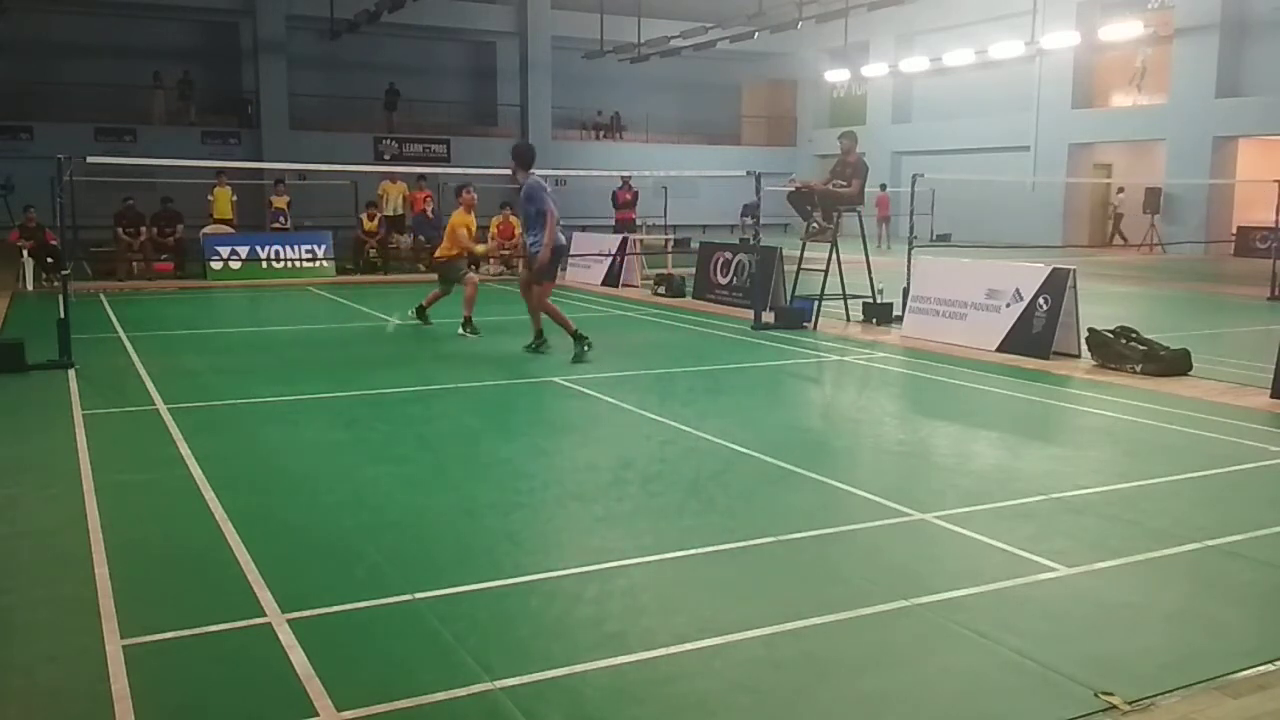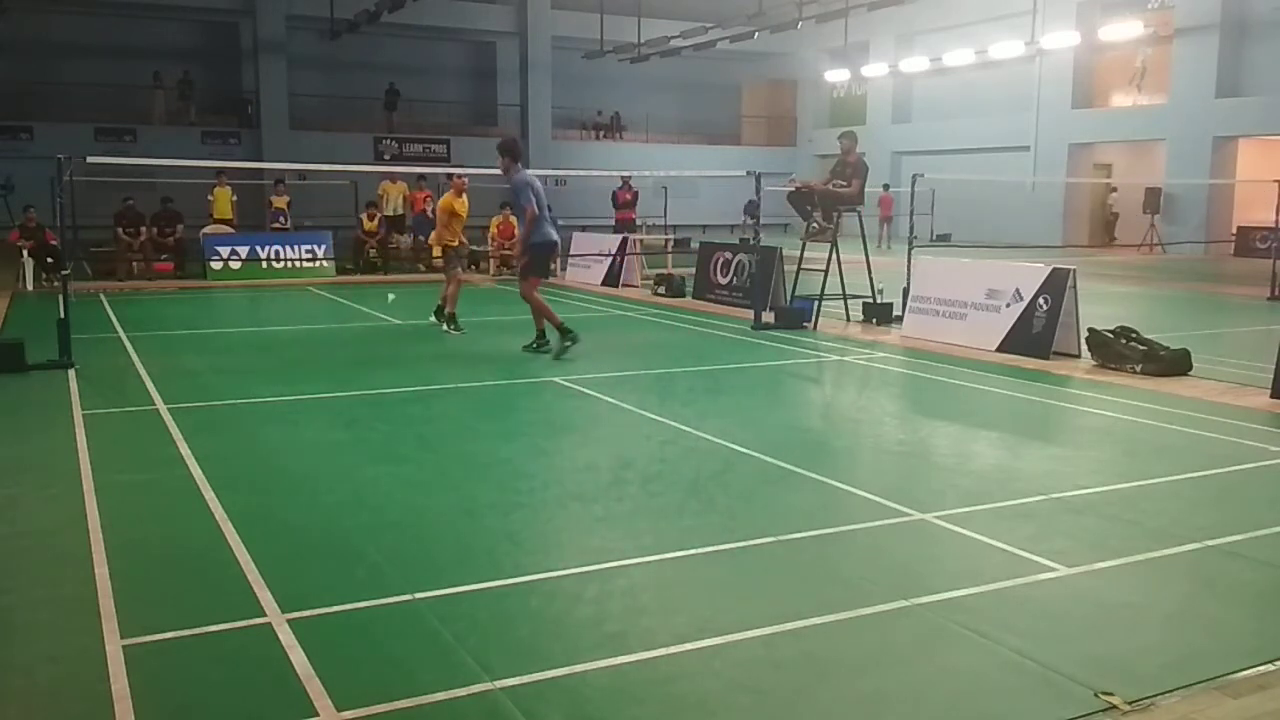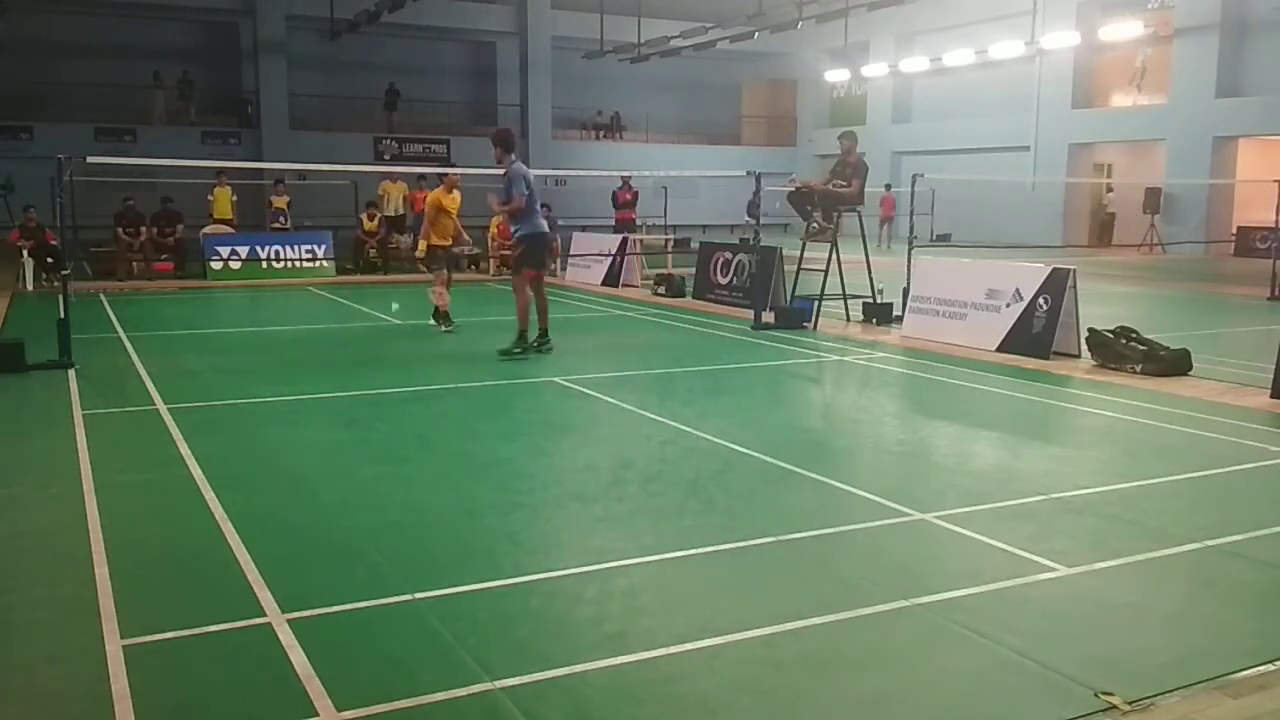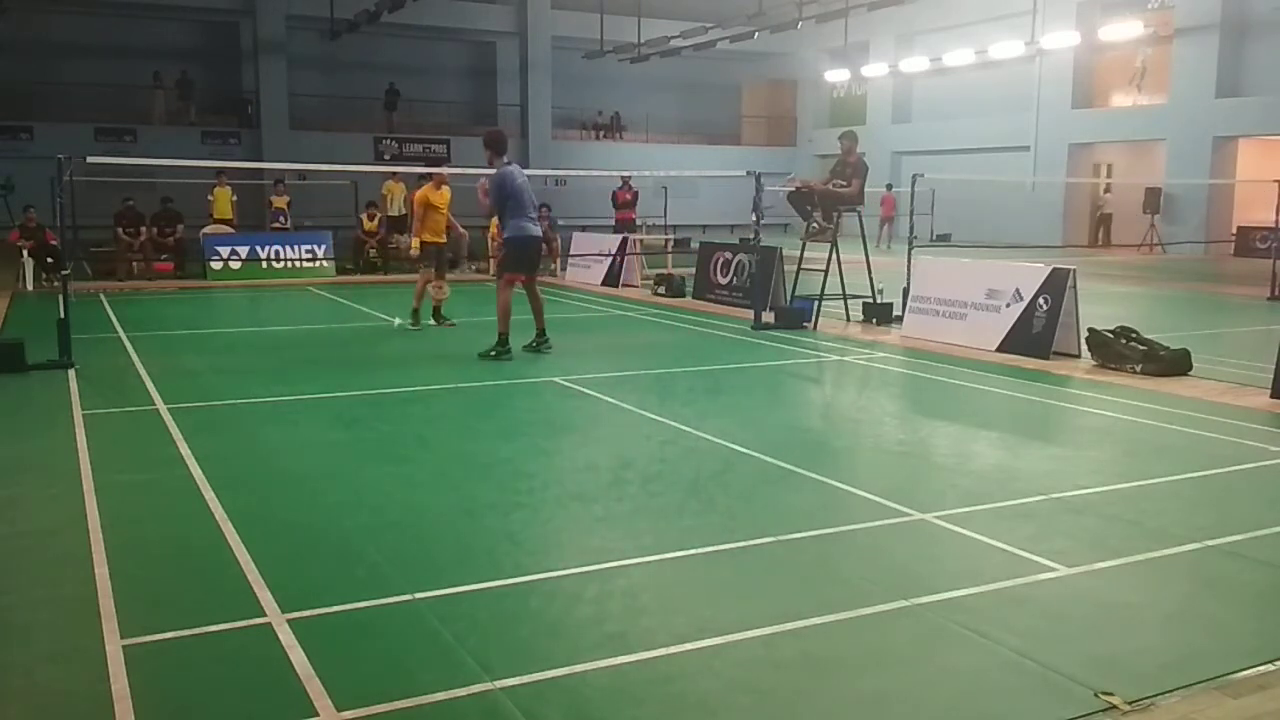
dt=0.2s
person 1, frame 1
left shoulder: (533, 185)
right shoulder: (528, 185)
left elbow: (552, 214)
left wrist: (547, 248)
left hip: (549, 247)
right hip: (538, 247)
left knee: (540, 299)
right knee: (525, 285)
left ankle: (580, 338)
right ankle: (539, 337)
person 1, frame 2
left shoulder: (519, 181)
right shoulder: (524, 178)
left elbow: (532, 213)
left wrist: (520, 242)
right wrist: (523, 241)
left hip: (539, 240)
right hip: (547, 239)
left knee: (528, 291)
right knee: (528, 289)
left ankle: (565, 332)
right ankle: (541, 338)
person 1, frame 3
left shoulder: (514, 172)
right shoulder: (517, 169)
left elbow: (519, 205)
left wrist: (498, 209)
right wrist: (502, 203)
left hip: (530, 234)
right hip: (537, 233)
left knee: (519, 285)
right knee: (537, 286)
left ankle: (521, 340)
right ankle: (543, 337)
person 1, frame 4
left shoulder: (500, 176)
right shoulder: (516, 171)
left elbow: (489, 211)
left wrist: (481, 194)
left hip: (516, 236)
right hip: (533, 234)
left knee: (504, 287)
right knee: (530, 287)
left ankle: (503, 344)
right ankle: (541, 337)
